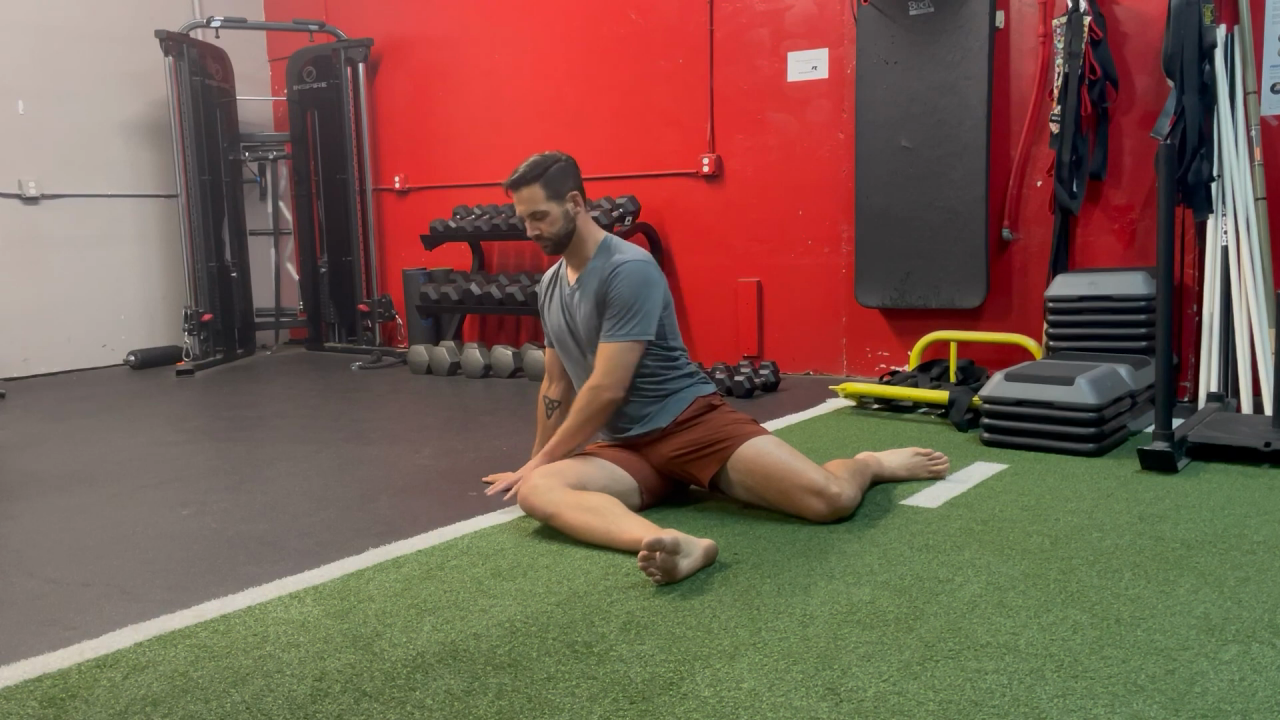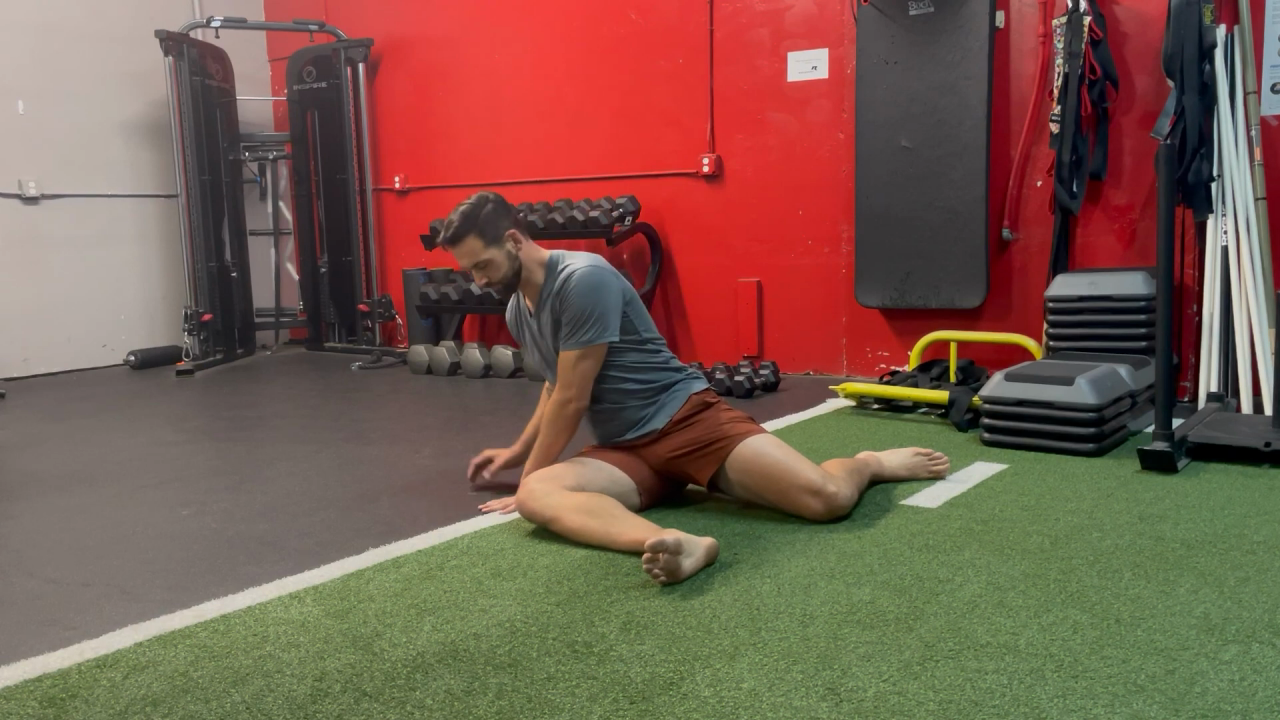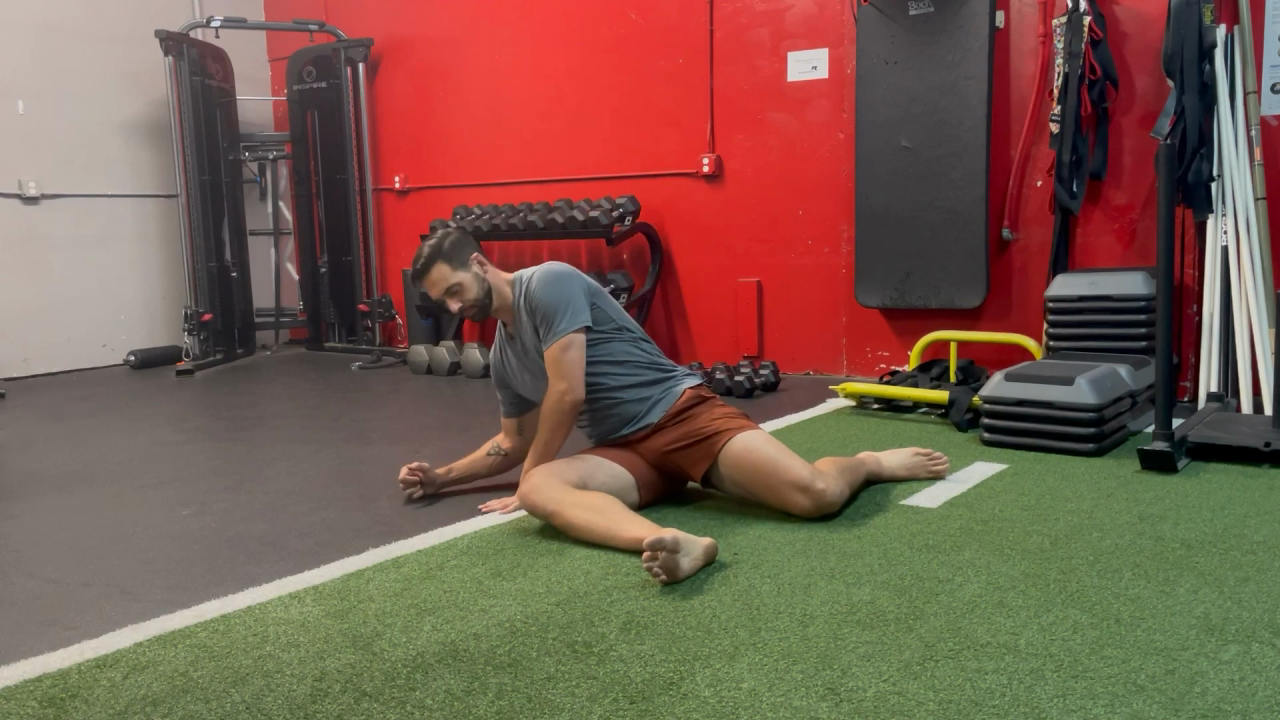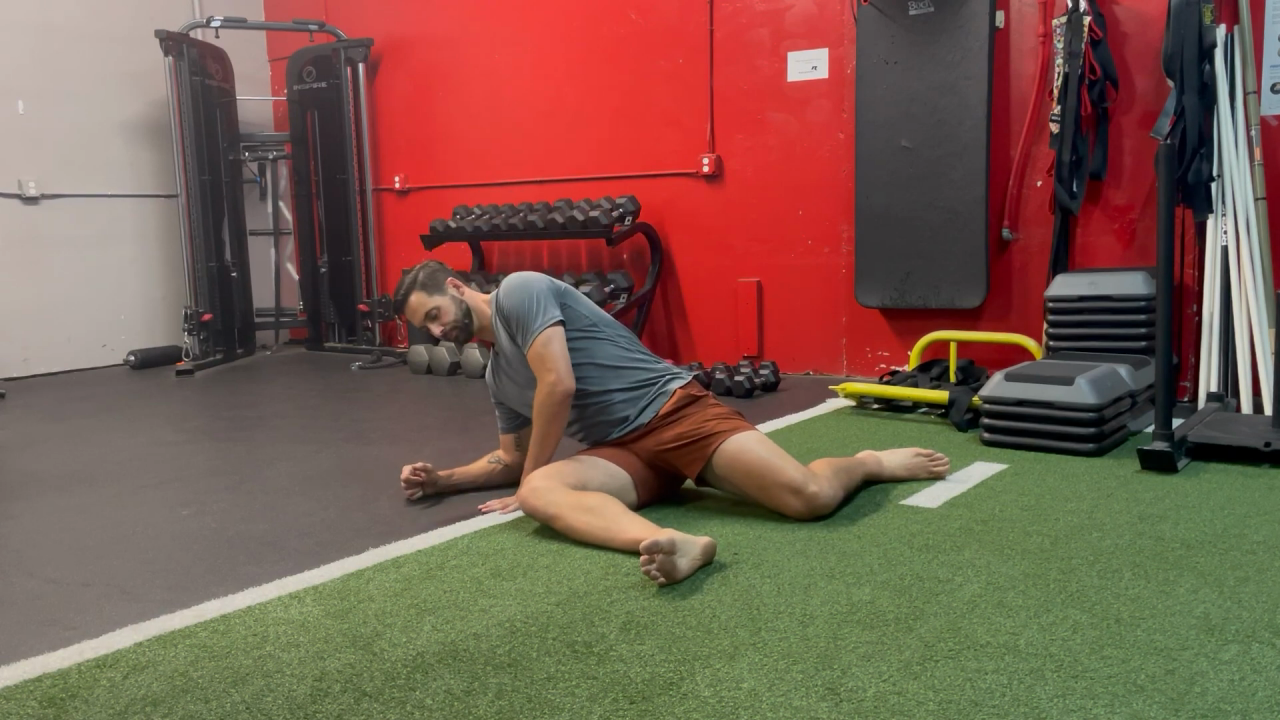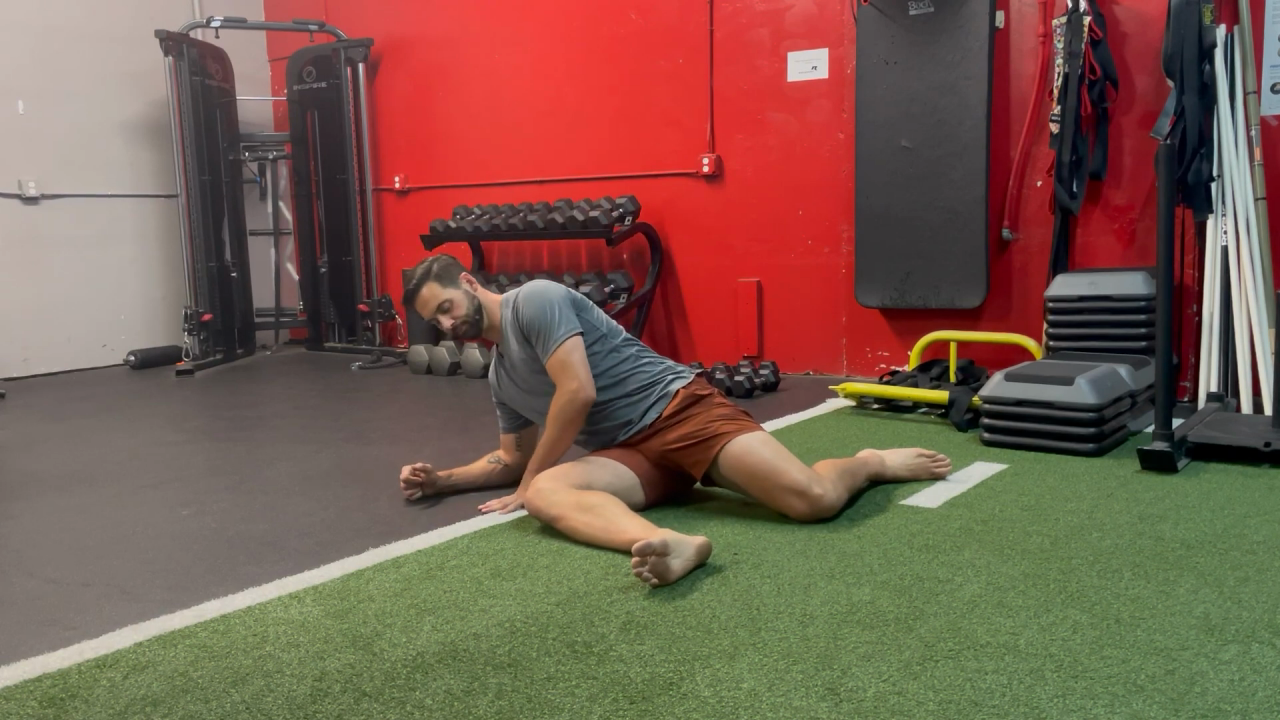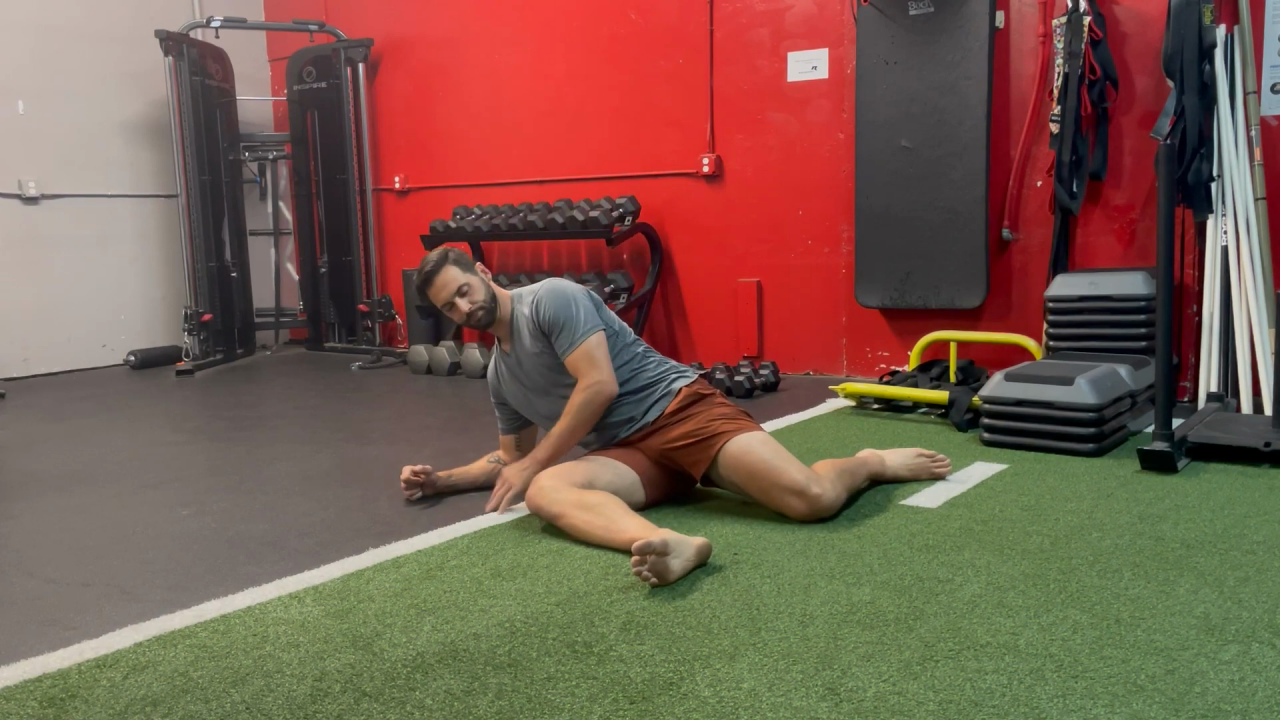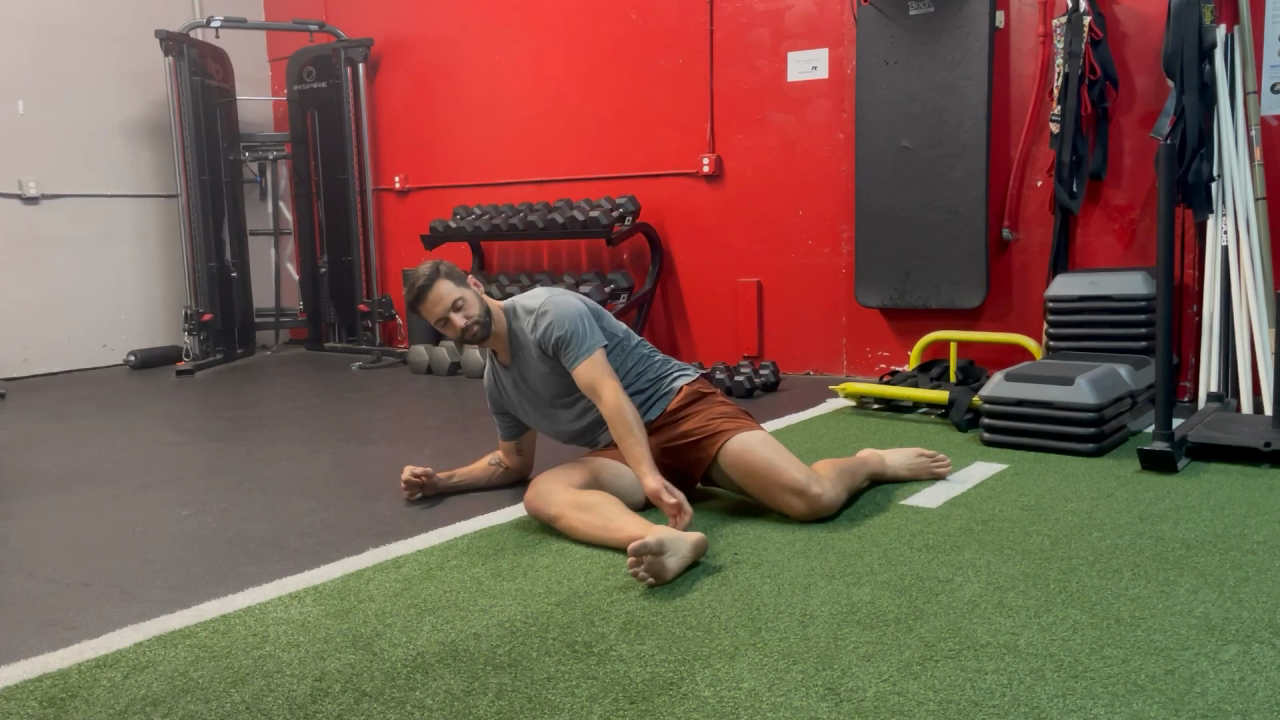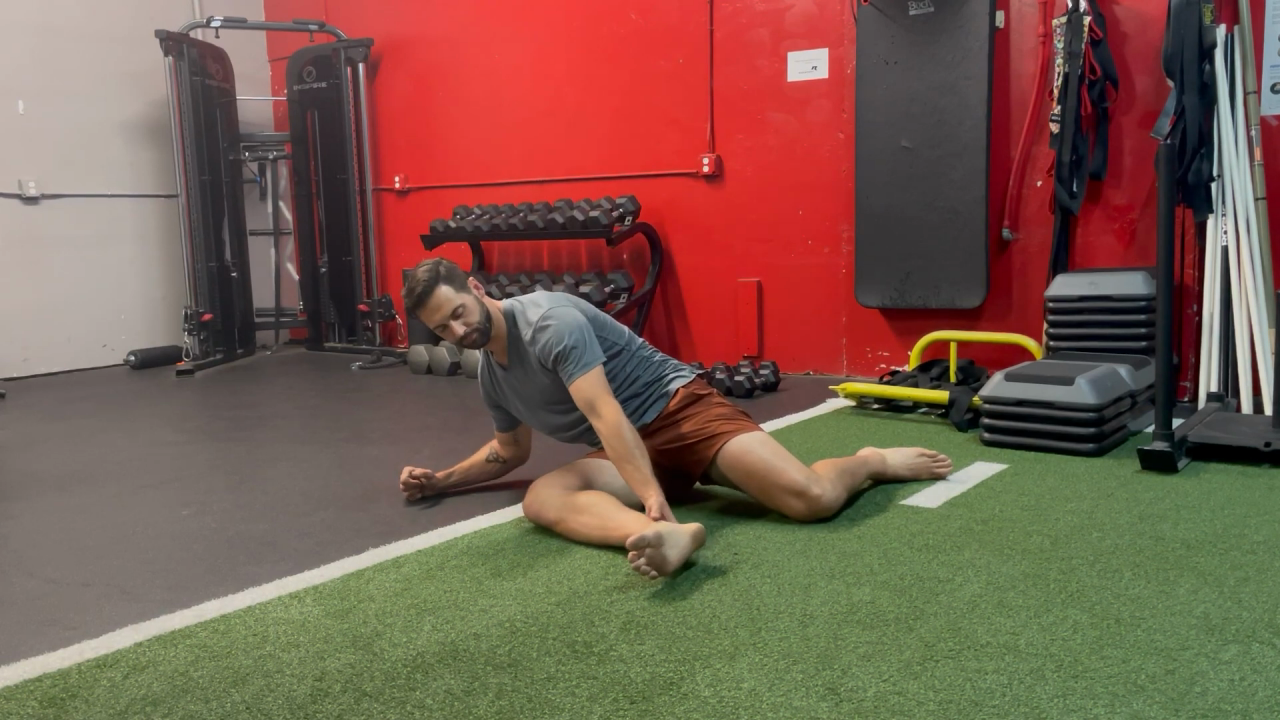
dt=0.5s
person 1, frame 1
left shoulder: (628, 269)
right shoulder: (550, 286)
left elbow: (608, 388)
right elbow: (555, 386)
left wrist: (544, 458)
right wrist: (534, 463)
left hip: (690, 422)
right hip: (626, 449)
left knee: (831, 498)
right knee: (535, 492)
left ankle: (872, 464)
right ankle: (675, 544)
person 1, frame 2
left shoulder: (585, 279)
right shoulder: (517, 312)
left elbow: (572, 400)
left wrist: (529, 472)
right wrist: (516, 451)
left hip: (687, 418)
right hip: (626, 449)
left knee: (827, 497)
right knee: (538, 497)
left ankle: (874, 464)
right ankle: (670, 544)
person 1, frame 3
left shoulder: (548, 283)
right shoulder: (502, 354)
left elbow: (568, 393)
right elbow: (513, 443)
left wrist: (526, 475)
right wrist: (442, 477)
left hip: (680, 412)
right hip: (624, 449)
left knee: (815, 494)
right knee: (538, 491)
left ankle: (868, 464)
right ankle: (668, 542)
person 1, frame 4
left shoulder: (518, 290)
right shoulder: (498, 374)
left elbow: (558, 384)
right elbow: (512, 458)
left wrist: (528, 479)
right wrist: (443, 479)
left hip: (674, 409)
right hip: (623, 449)
left knee: (810, 496)
right knee: (540, 493)
left ankle: (869, 464)
right ankle: (672, 544)
person 1, frame 5
left shoulder: (534, 300)
right shoulder: (500, 375)
left elbow: (577, 392)
right elbow: (511, 459)
left wrist: (529, 479)
right wrist: (440, 479)
left hip: (679, 408)
right hip: (630, 451)
left knee: (814, 498)
right knee: (547, 493)
left ankle: (873, 463)
right ankle: (669, 544)
person 1, frame 6
left shoulder: (550, 299)
right shoulder: (500, 374)
left elbow: (601, 384)
right elbow: (509, 458)
left wrist: (534, 463)
right wrist: (440, 479)
left hip: (678, 409)
right hip: (627, 453)
left knee: (813, 497)
right knee: (544, 492)
left ankle: (874, 463)
right ankle: (667, 544)
person 1, frame 7
left shoulder: (551, 311)
right shoulder: (496, 381)
left elbow: (610, 395)
right elbow: (514, 463)
left wrist: (647, 476)
right wrist: (440, 481)
left hip: (679, 406)
right hip: (620, 452)
left knee: (813, 497)
right knee: (543, 493)
left ankle: (872, 462)
right ankle: (665, 540)
person 1, frame 8
left shoulder: (550, 320)
right shoulder: (490, 375)
left elbow: (606, 414)
right elbow: (510, 451)
left wrist: (653, 499)
right wrist: (439, 480)
left hip: (679, 408)
right hip: (627, 449)
left knee: (813, 497)
right knee: (540, 499)
left ankle: (873, 463)
right ankle: (668, 535)
